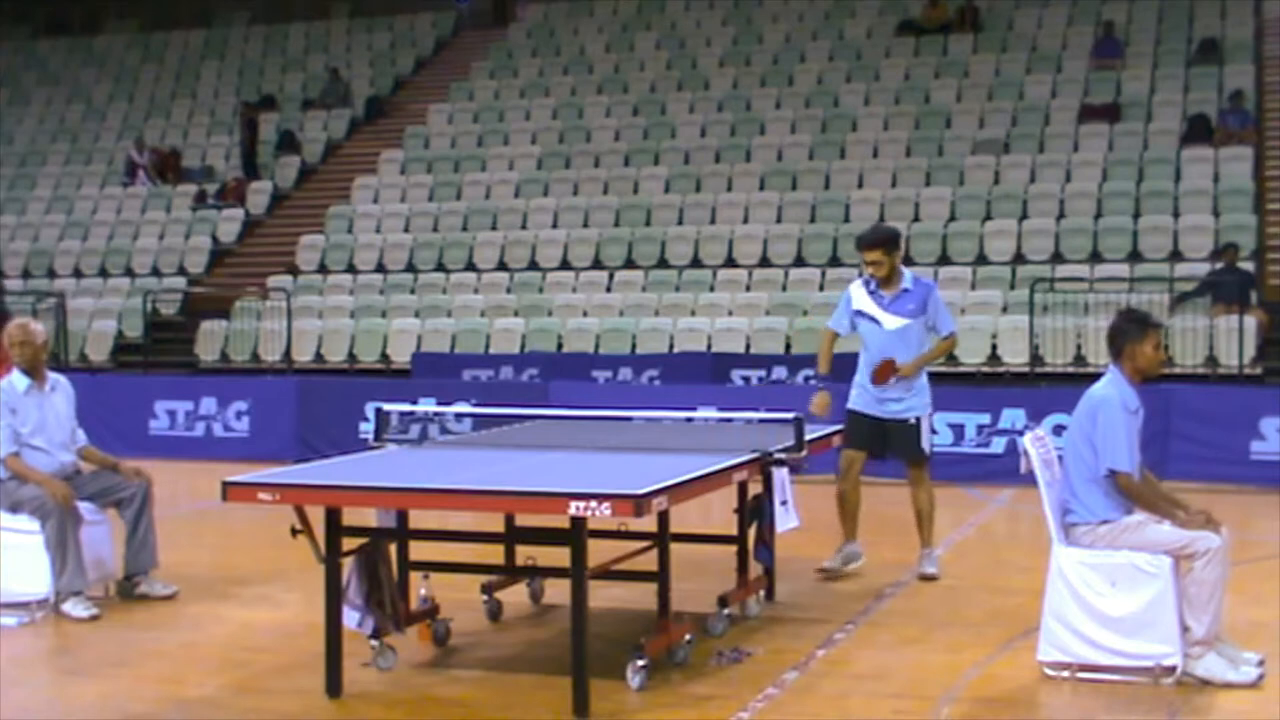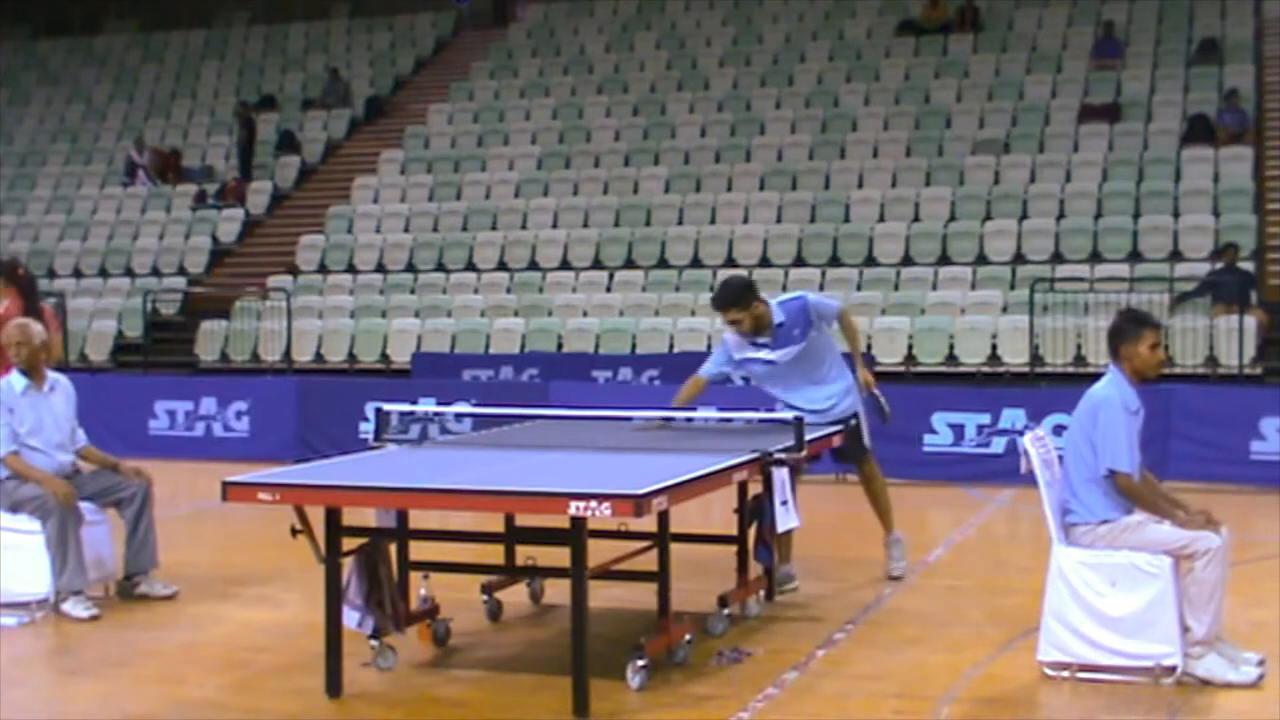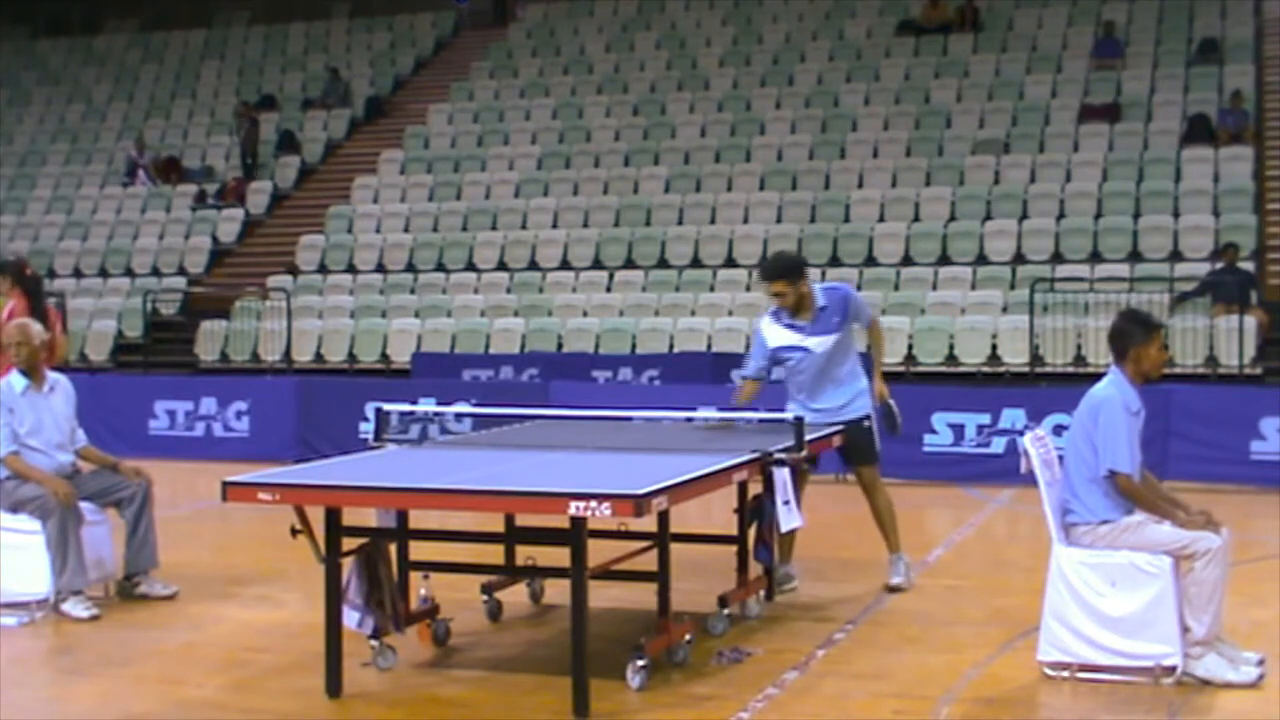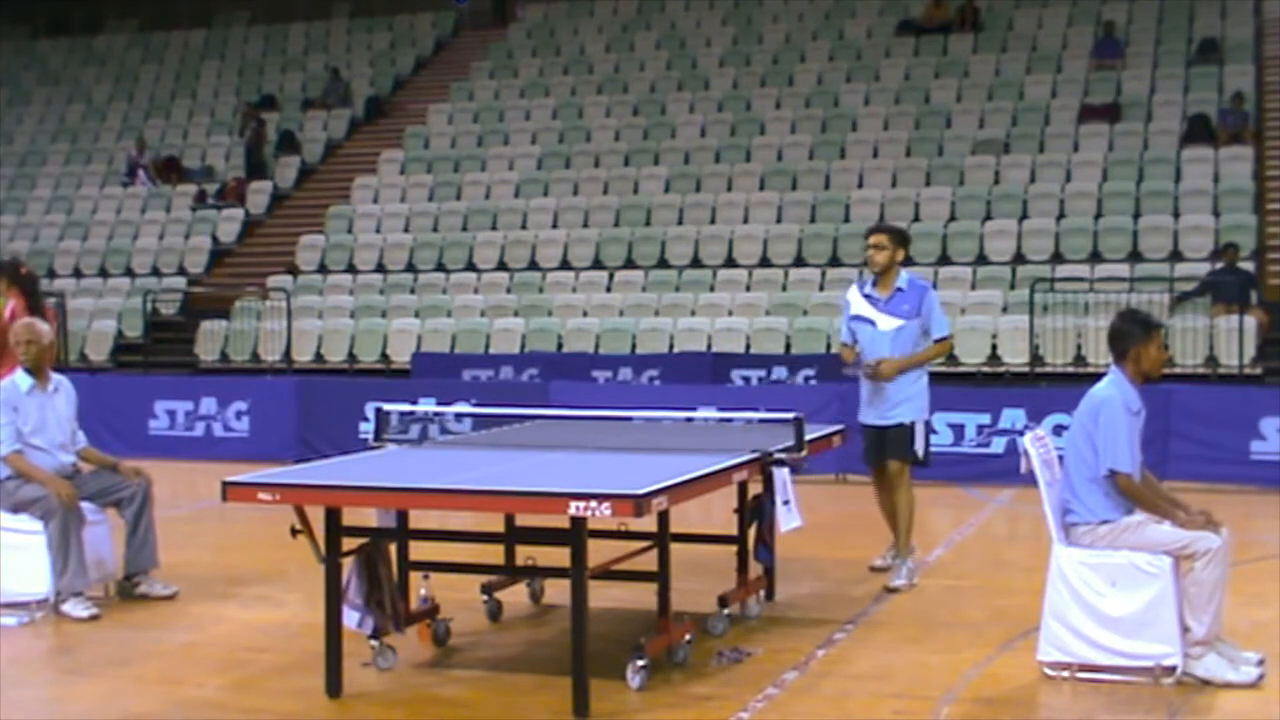
dt=0.7s
person 1, frame 1
left shoulder: (1123, 397)
right shoulder: (1109, 399)
left elbow: (1138, 472)
right elbow: (1124, 481)
left wrist: (1185, 509)
right wrist: (1179, 518)
left hip: (1116, 514)
right hip: (1098, 524)
left knee: (1214, 533)
right knee: (1206, 544)
left ankle: (1206, 638)
right ankle: (1197, 651)
person 1, frame 2
left shoulder: (1124, 397)
right shoulder: (1109, 400)
left elbow: (1137, 472)
right elbow: (1124, 481)
left wrist: (1184, 509)
right wrist: (1179, 519)
left hip: (1117, 514)
right hip: (1098, 524)
left knee: (1215, 533)
right knee: (1206, 543)
left ankle: (1207, 638)
right ankle: (1197, 651)
person 1, frame 3
left shoulder: (1124, 397)
right shoulder: (1111, 400)
left elbow: (1137, 472)
right elbow: (1123, 482)
left wrist: (1185, 509)
right wrist: (1179, 519)
left hip: (1116, 514)
right hip: (1099, 524)
left knee: (1215, 534)
right knee: (1206, 544)
left ankle: (1206, 638)
right ankle: (1196, 652)
person 1, frame 4
left shoulder: (1124, 397)
right shoulder: (1111, 400)
left elbow: (1138, 472)
right elbow: (1124, 481)
left wrist: (1186, 509)
right wrist: (1179, 518)
left hip: (1117, 514)
right hip: (1099, 524)
left knee: (1215, 534)
right knee: (1206, 544)
left ankle: (1206, 638)
right ankle: (1196, 651)
person 2, frame 1
left shoulder: (925, 292)
right shoulder: (856, 293)
left elbow: (949, 339)
right elbow: (831, 335)
left wrist: (917, 363)
right wrist: (822, 384)
left hip: (909, 403)
right hip: (864, 401)
left knee: (917, 474)
right knee: (847, 468)
left ankle: (927, 552)
right ankle: (850, 549)
person 2, frame 2
left shoulder: (802, 307)
right shoulder: (733, 344)
left elbow: (844, 318)
right elbow: (701, 379)
left wrist: (860, 366)
left hip: (841, 404)
right hip: (795, 415)
left knee: (867, 469)
left ankle: (892, 539)
right ankle: (785, 566)
person 2, frame 3
left shoulder: (842, 298)
right shoulder: (769, 328)
left elbow: (871, 324)
right elbow: (753, 378)
left wrist: (877, 376)
left hip: (853, 407)
right hip: (805, 414)
left knee: (870, 480)
right knee: (791, 485)
left ankle: (897, 560)
right ankle: (783, 567)
person 2, frame 4
left shoulder: (921, 293)
right shoulder: (855, 295)
left elbow: (944, 344)
right elbow: (846, 346)
left wrist: (901, 364)
right wrist: (858, 364)
left hip: (907, 404)
right hip: (872, 405)
left knee: (898, 474)
right knee: (880, 477)
left ankle: (904, 562)
right ankle: (901, 545)
person 3, frame 1
left shoulder: (62, 386)
left wrist: (117, 465)
right wrist: (46, 481)
left hip: (69, 476)
left knee: (136, 486)
right knee: (58, 505)
left ankle: (136, 577)
right ankle: (68, 594)
person 3, frame 2
left shoulder: (63, 386)
left wrist: (118, 465)
right wrist: (47, 480)
left hip: (69, 476)
left knee: (136, 486)
right knee: (60, 504)
left ankle: (136, 576)
right ankle: (68, 594)
person 3, frame 3
left shoulder: (63, 385)
left wrist: (117, 464)
right wrist: (48, 479)
left hip: (68, 476)
left knee: (135, 485)
right knee: (60, 502)
left ankle: (136, 576)
right ankle: (68, 594)
person 3, frame 4
left shoulder: (65, 387)
left wrist: (118, 465)
right wrist: (50, 480)
left hip: (69, 476)
left knee: (136, 486)
right knee: (61, 503)
left ankle: (136, 576)
right ankle: (68, 594)
